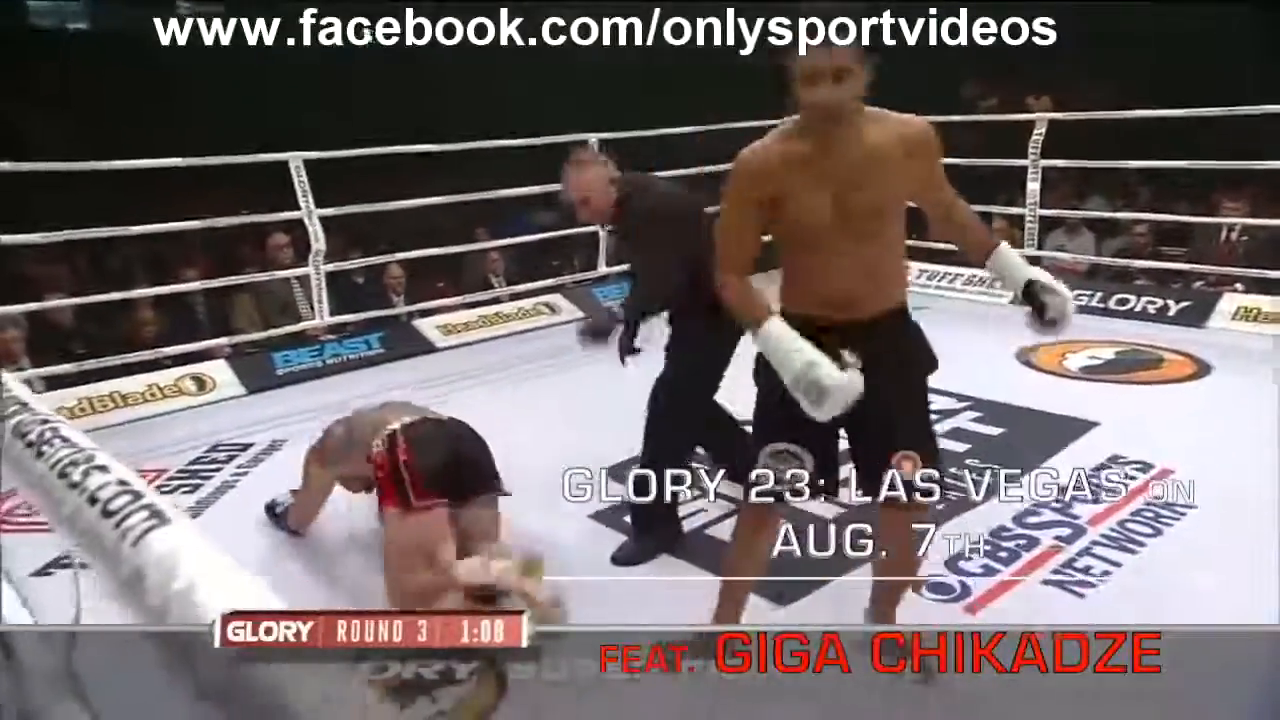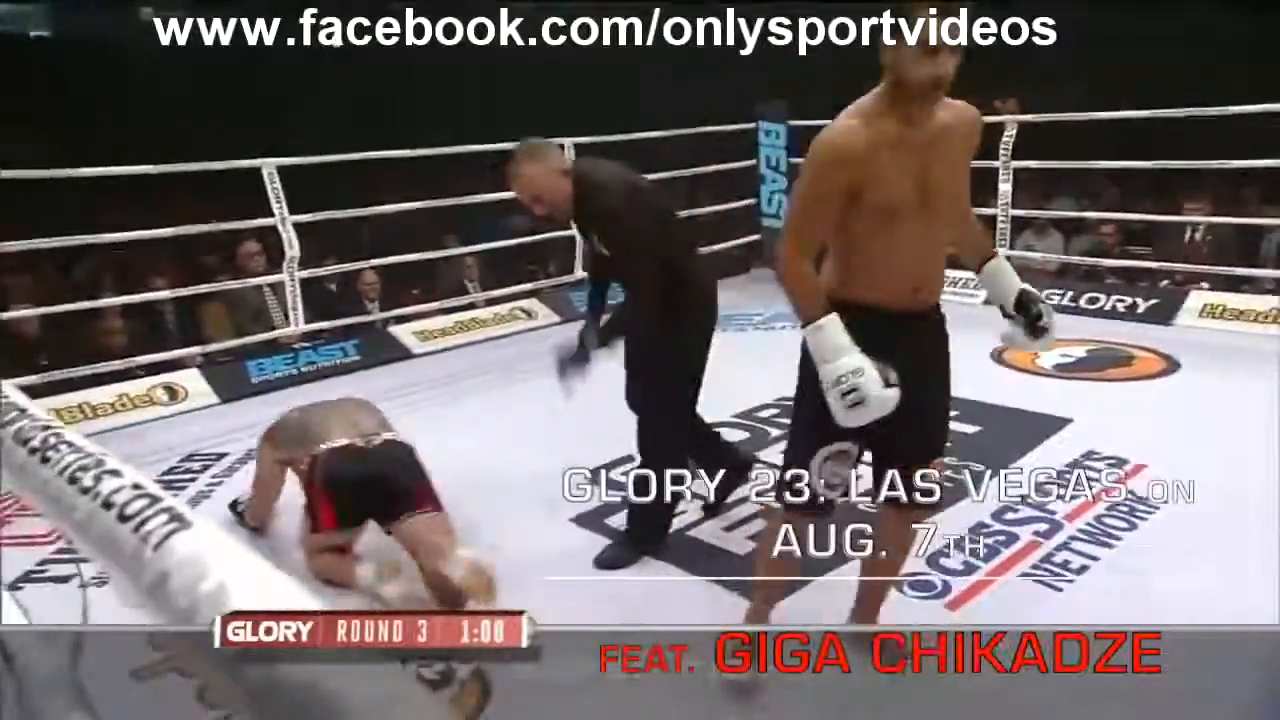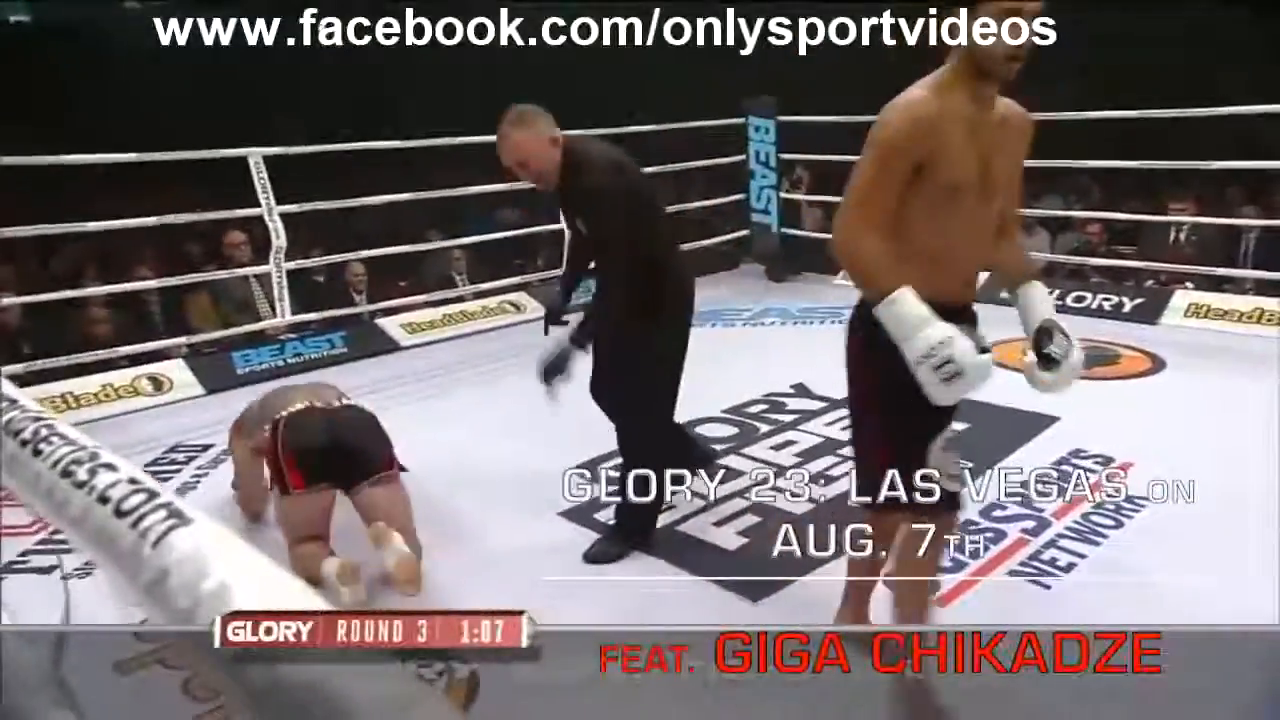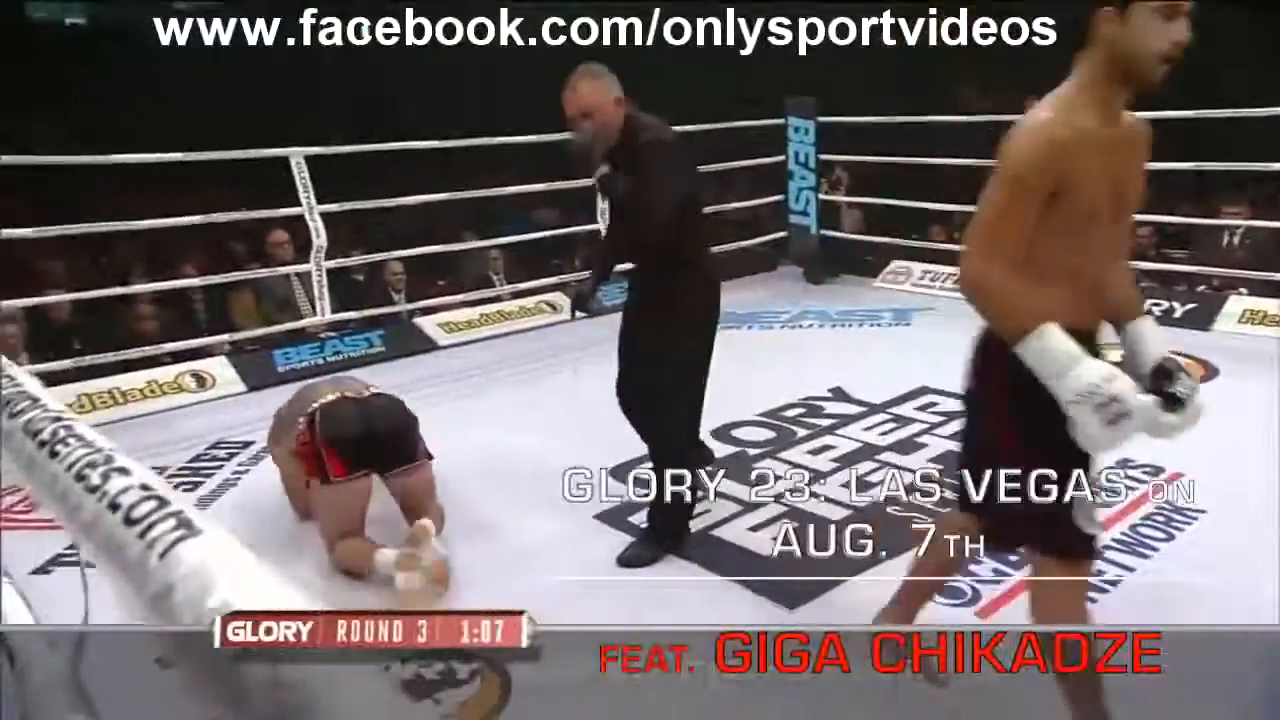
dt=0.2s
person 1, frame 1
left shoulder: (909, 139)
right shoulder: (761, 165)
left elbow: (944, 209)
right elbow: (731, 273)
left wrist: (1012, 269)
right wrist: (787, 350)
left hip: (888, 339)
right hip: (805, 346)
left knee: (904, 506)
right knee: (763, 504)
left ankle: (879, 634)
person 1, frame 2
left shoulder: (962, 125)
right shoulder: (847, 143)
right elbow: (793, 257)
left wrist: (1003, 281)
right wrist: (834, 353)
left hip: (923, 331)
right hip: (849, 331)
left knee: (907, 500)
right knee: (808, 502)
left ankle: (862, 631)
right ankle: (753, 630)
person 1, frame 3
left shoulder: (1014, 123)
right shoulder: (913, 117)
right elbow: (851, 236)
left wrist: (1036, 306)
right wrist: (917, 329)
left hip: (953, 325)
right hip: (897, 332)
left knee: (899, 501)
right knee: (930, 511)
left ankle: (851, 621)
person 1, frame 4
left shoulder: (1131, 136)
right shoulder: (1048, 137)
right elbow: (980, 269)
left wrist: (1146, 345)
right wrist: (1071, 371)
left hip: (1067, 360)
right hip: (1022, 366)
left knee: (983, 516)
right knee: (1064, 556)
left ankle: (890, 626)
person 2, frame 1
left shoulder: (653, 207)
right shoulder: (633, 200)
left elbow: (661, 281)
left wrist: (621, 317)
right wrist: (629, 324)
left hip: (715, 311)
right hip: (693, 308)
left knee: (669, 409)
right knee: (687, 399)
left ankle: (656, 525)
right ankle: (752, 462)
person 2, frame 2
left shoulder: (616, 199)
right shoulder: (584, 189)
left elbow: (644, 291)
left wrist: (595, 339)
right wrist: (593, 317)
left hip: (683, 305)
right hip: (653, 301)
left knee: (660, 415)
right knee: (649, 402)
left ankle: (646, 530)
right ankle: (728, 465)
person 2, frame 3
left shoulder: (604, 178)
right shoulder: (570, 170)
left elbow: (618, 275)
left wrist: (574, 344)
right wrist: (564, 293)
left hip: (659, 299)
right hip: (626, 292)
left knee: (640, 410)
right knee: (611, 393)
left ankle: (633, 526)
right ankle: (684, 457)
person 2, frame 4
left shoulder: (658, 146)
right shoulder: (614, 150)
left elbow: (653, 217)
left wrist: (604, 176)
right wrist: (596, 278)
left hip: (687, 293)
right hip: (647, 288)
left knee: (671, 408)
right knee: (633, 391)
left ankle: (666, 527)
right ankle: (689, 461)
person 3, frame 1
left shoulder: (324, 453)
left elbow: (298, 521)
left wrist: (285, 509)
left hip: (405, 456)
right hip: (466, 439)
left knee: (408, 593)
right knee: (481, 588)
person 3, frame 2
left shoulder: (276, 437)
right shoulder: (363, 409)
left elbow: (258, 519)
left wrist: (245, 509)
left hip: (337, 471)
right hip: (396, 455)
left knee: (321, 554)
right knee: (453, 592)
left ankle: (374, 577)
right ankle: (457, 564)
person 3, frame 3
left shoulder: (244, 427)
right shoulder: (328, 392)
left elbow: (253, 509)
left hip: (297, 438)
right hip: (359, 423)
left knee: (304, 545)
left ankle: (335, 570)
right ankle: (392, 546)
person 3, frame 4
left shoulder: (281, 430)
right shoulder: (352, 386)
left elbow: (305, 509)
left hip: (332, 430)
right hip: (390, 410)
left knee: (343, 543)
right knee: (426, 509)
left ankle: (393, 561)
right ankle: (426, 532)
